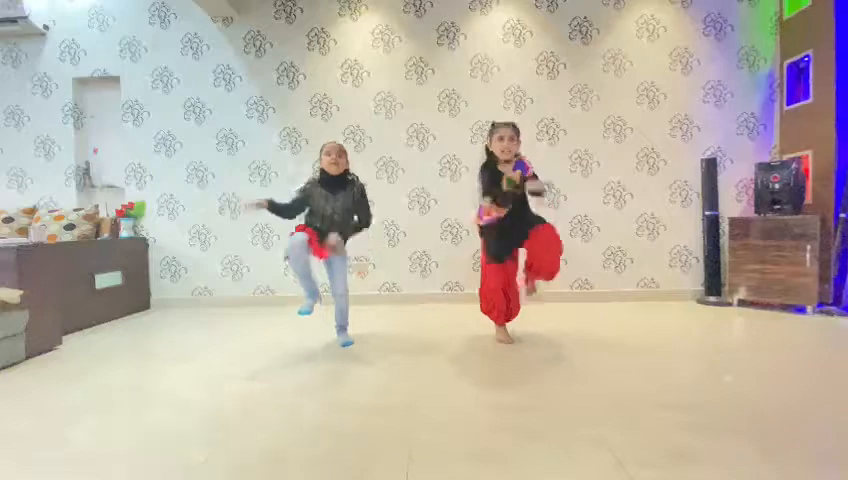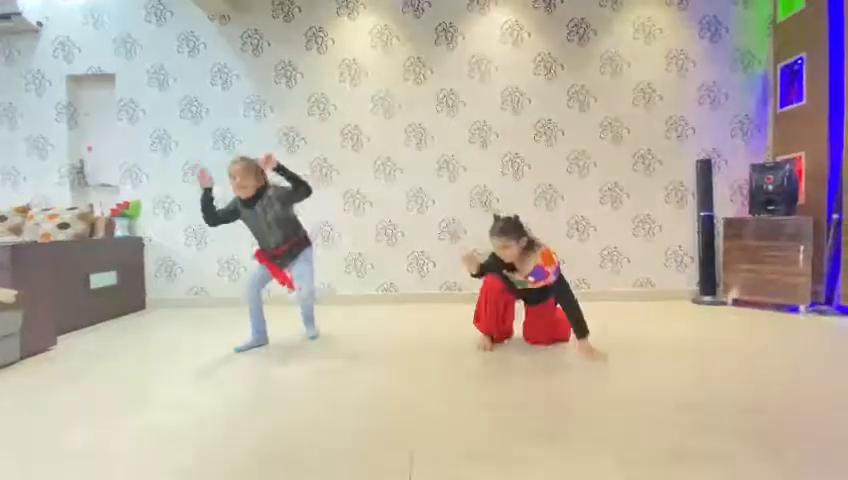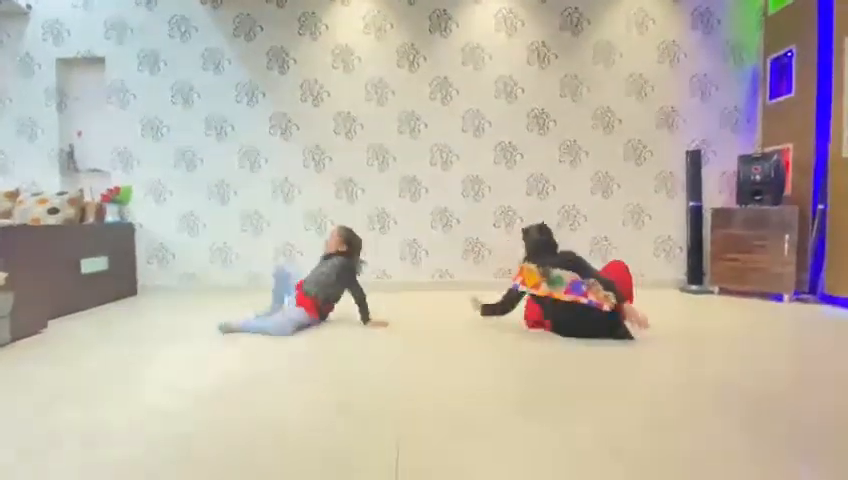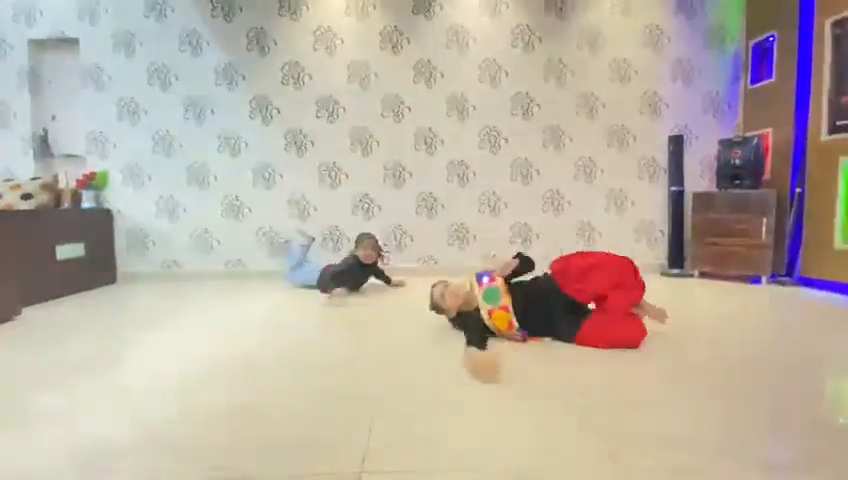
dt=1s
person 1, frame 1
left shoulder: (521, 165)
right shoulder: (488, 170)
left elbow: (538, 189)
right elbow: (497, 198)
left wrist: (526, 182)
right wrist: (526, 186)
left hip: (524, 222)
right hip: (498, 230)
left knee: (550, 247)
right knee: (498, 280)
left ankle: (531, 279)
right ankle: (500, 324)
person 1, frame 2
left shoulder: (545, 263)
right shoulder: (500, 257)
left elbow: (567, 299)
right elbow: (482, 272)
left wrist: (583, 342)
right wrist: (474, 266)
left hip: (540, 295)
right hip: (514, 287)
right knee: (493, 285)
right ankle: (488, 333)
person 1, frame 3
right shoulder: (568, 258)
left elbow: (504, 307)
right elbow: (603, 281)
left wrist: (482, 308)
right wrist: (626, 306)
left hip: (566, 328)
right hip: (600, 322)
left knee: (533, 305)
right knee: (618, 267)
person 1, frame 4
right shoulder: (472, 321)
left elbow: (527, 264)
right elbow: (476, 342)
left wrist: (510, 264)
right wrist: (473, 355)
right hip: (565, 326)
left knee: (620, 269)
right knee: (634, 334)
left ankle: (637, 305)
person 2, frame 1
left shoulder: (356, 187)
right shoulder: (313, 186)
left elbow: (365, 220)
right elbow: (290, 211)
left wrist: (342, 236)
right wrist: (268, 204)
left hip: (338, 242)
right hip: (311, 236)
left knee: (341, 289)
right knee: (294, 245)
left ankle: (342, 330)
right ankle: (311, 295)
person 2, frame 2
left shoulder: (274, 194)
right shoulder: (238, 204)
left elbow: (305, 191)
right elbow: (212, 220)
left wrist: (278, 168)
right wrist: (207, 190)
left hip: (298, 251)
right hip: (271, 256)
left knee: (306, 292)
right knee: (251, 288)
left ankle: (309, 322)
right ankle: (258, 336)
person 2, frame 3
left shoulder: (343, 264)
right shoulder: (329, 257)
left elbow: (358, 293)
left wrist: (366, 320)
left hip: (313, 310)
left knee: (283, 325)
right knee: (280, 272)
left ankle: (240, 326)
right ankle: (276, 310)
person 2, frame 4
left shoulder: (372, 262)
right shoulder: (350, 263)
right elbow: (328, 278)
left wrist: (390, 281)
right wrist: (333, 289)
left hip: (330, 270)
right hip: (322, 276)
right knee: (292, 273)
